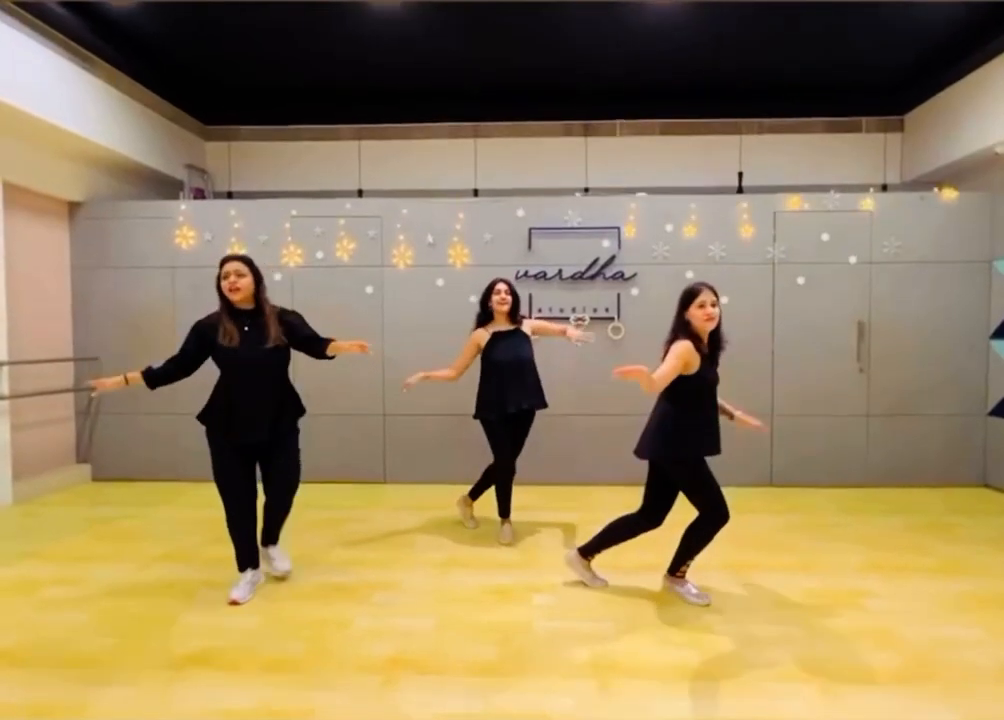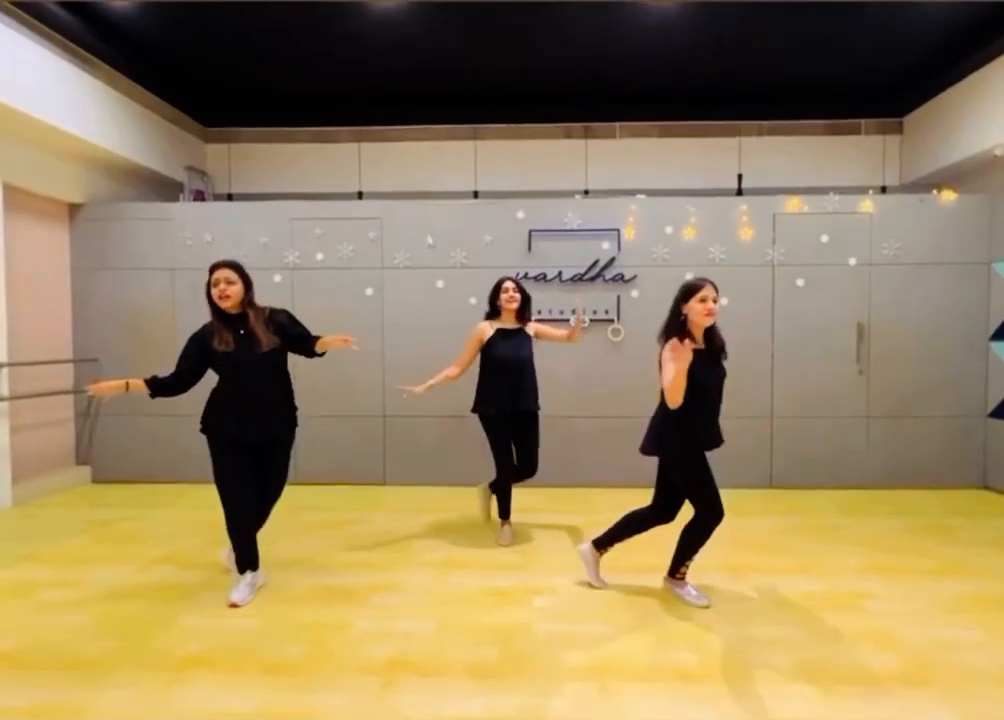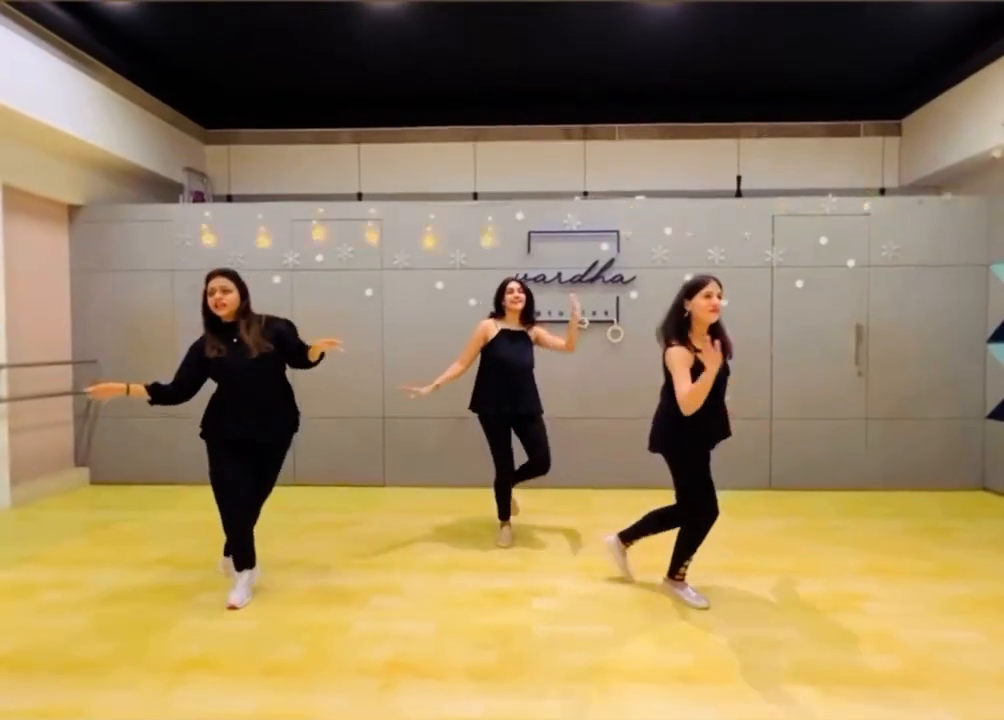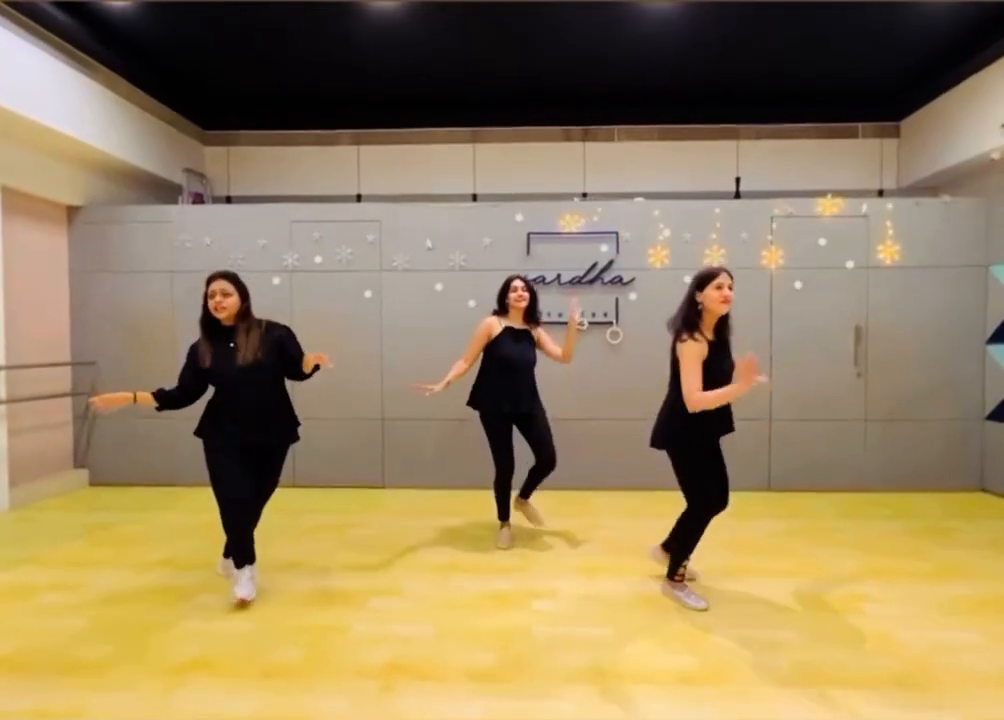
dt=0.1s
person 1, frame 1
left shoulder: (284, 321)
right shoulder: (209, 328)
left elbow: (315, 345)
right elbow: (177, 367)
left wrist: (342, 346)
right wrist: (126, 379)
left hip: (279, 424)
right hip: (229, 428)
left knee: (283, 488)
right knee: (237, 499)
left ankle: (270, 545)
right ankle: (248, 571)
person 1, frame 2
left shoulder: (276, 322)
right shoulder: (207, 336)
left elbow: (306, 344)
right elbow: (178, 382)
left wrist: (328, 342)
right wrist: (124, 385)
left hip: (277, 425)
right hip: (228, 430)
left knee: (269, 493)
right knee: (237, 501)
left ankle: (240, 548)
right ankle: (248, 572)
person 1, frame 3
left shoulder: (274, 329)
right shoulder: (205, 346)
left elbow: (300, 357)
right elbow: (178, 390)
left wrist: (317, 348)
right wrist: (125, 389)
left hip: (274, 431)
right hip: (228, 434)
left knee: (254, 499)
right knee: (234, 502)
left ankle: (232, 555)
right ankle: (244, 573)
person 1, frame 4
left shoulder: (273, 335)
right shoulder: (203, 349)
left elbow: (296, 370)
right elbow: (183, 394)
left wrist: (311, 361)
right wrist: (129, 398)
left hip: (273, 436)
right hip: (225, 438)
left knee: (255, 501)
right knee: (235, 502)
left ankle: (232, 557)
right ankle: (245, 569)
person 2, frame 1
left shoulder: (710, 346)
right shoulder: (683, 348)
right elbow: (656, 385)
left wrist: (735, 414)
right wrist: (643, 376)
left hip: (679, 442)
right hip: (674, 445)
left knee: (651, 514)
right knee: (715, 513)
left ankle: (582, 554)
right ankle: (677, 576)
person 2, frame 2
left shoulder: (712, 343)
right shoulder: (676, 347)
right elbow: (673, 400)
right wrist: (680, 365)
left hip: (689, 440)
right hip: (676, 440)
left knee: (664, 510)
right knee: (710, 511)
left ankle: (596, 548)
right ankle: (676, 578)
person 2, frame 3
left shoulder: (716, 338)
right shoulder: (678, 348)
right elbow: (688, 403)
right wrist: (709, 372)
left hip: (697, 436)
right hip: (680, 437)
left knee: (689, 507)
right knee: (705, 509)
left ankle: (622, 540)
right ankle: (676, 578)
person 2, frame 4
left shoulder: (717, 333)
right shoulder: (691, 340)
right elbow: (693, 401)
left wrist: (746, 378)
right wrist: (739, 386)
left hip: (703, 432)
right hip: (683, 432)
left knee: (716, 499)
right knee: (701, 505)
left ankle: (669, 550)
right ankle: (674, 580)
person 3, frame 1
left shoulder: (527, 326)
right shoulder: (481, 335)
left elbow: (567, 331)
right elbow: (455, 372)
left wrist: (574, 331)
right wrist: (424, 375)
left hip: (525, 407)
right hip: (494, 410)
left knee: (505, 463)
right knee: (505, 466)
left ankle: (468, 500)
right ankle: (504, 520)
person 3, frame 2
left shoulder: (530, 328)
right shoulder: (484, 329)
left elbow: (569, 337)
right elbow: (458, 368)
left wrist: (577, 324)
right wrist: (425, 386)
left hip: (524, 407)
right hip: (493, 407)
left knee: (528, 466)
right knee: (506, 464)
left ankle: (491, 489)
right ankle: (505, 521)
person 3, frame 3
left shoulder: (532, 331)
right shoulder: (488, 327)
left elbow: (568, 346)
right elbow: (462, 364)
left wrist: (574, 320)
right wrist: (433, 385)
left hip: (526, 405)
right hip: (493, 407)
left knee: (542, 461)
right knee: (504, 466)
left ankle: (508, 489)
right ankle: (504, 522)
person 3, frame 4
left shoulder: (534, 331)
right shoulder: (491, 324)
left elbow: (564, 356)
right elbow: (466, 361)
left wrist: (573, 324)
right wrist: (443, 383)
left hip: (527, 404)
right hip: (494, 405)
left knee: (548, 459)
right knee: (504, 466)
left ankle: (523, 499)
right ankle: (504, 524)
